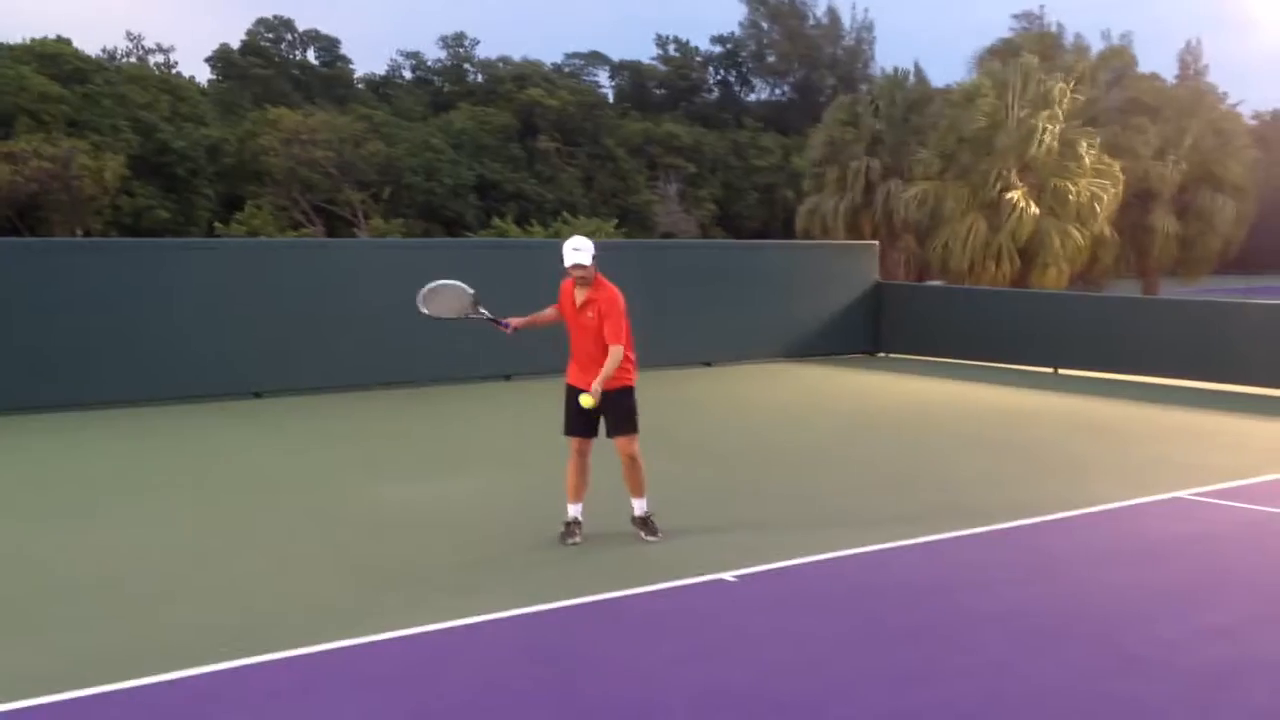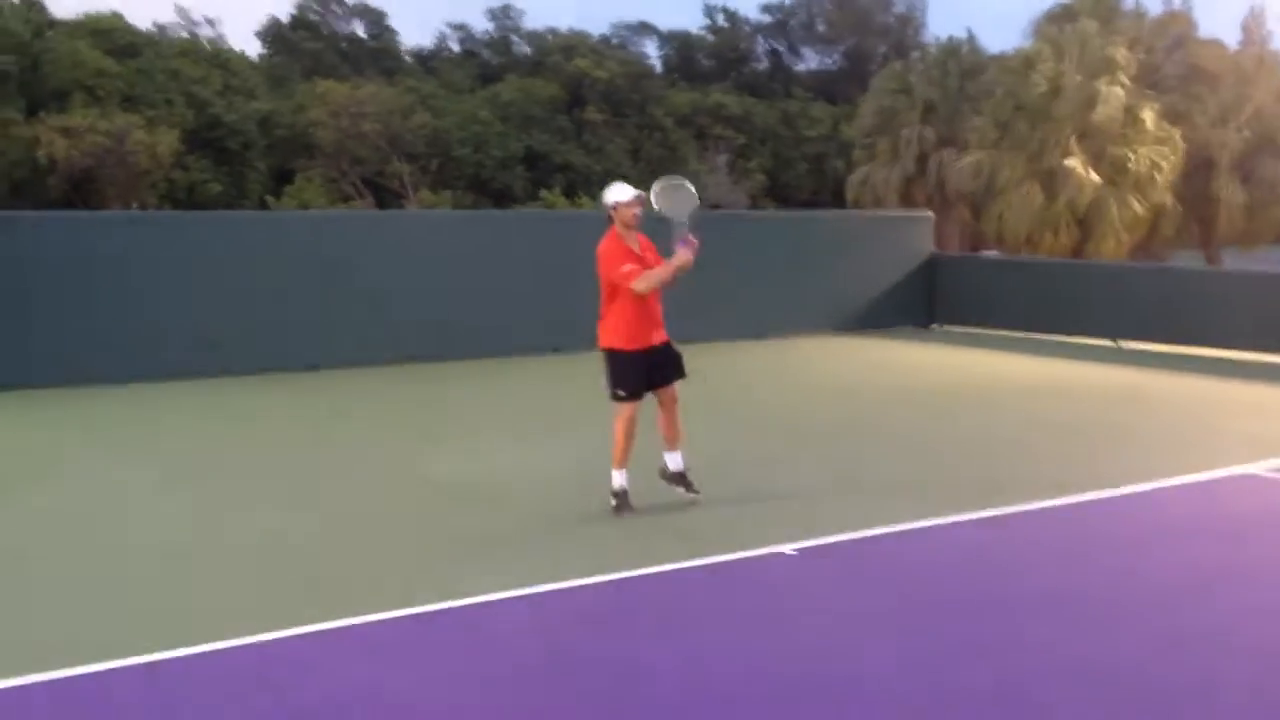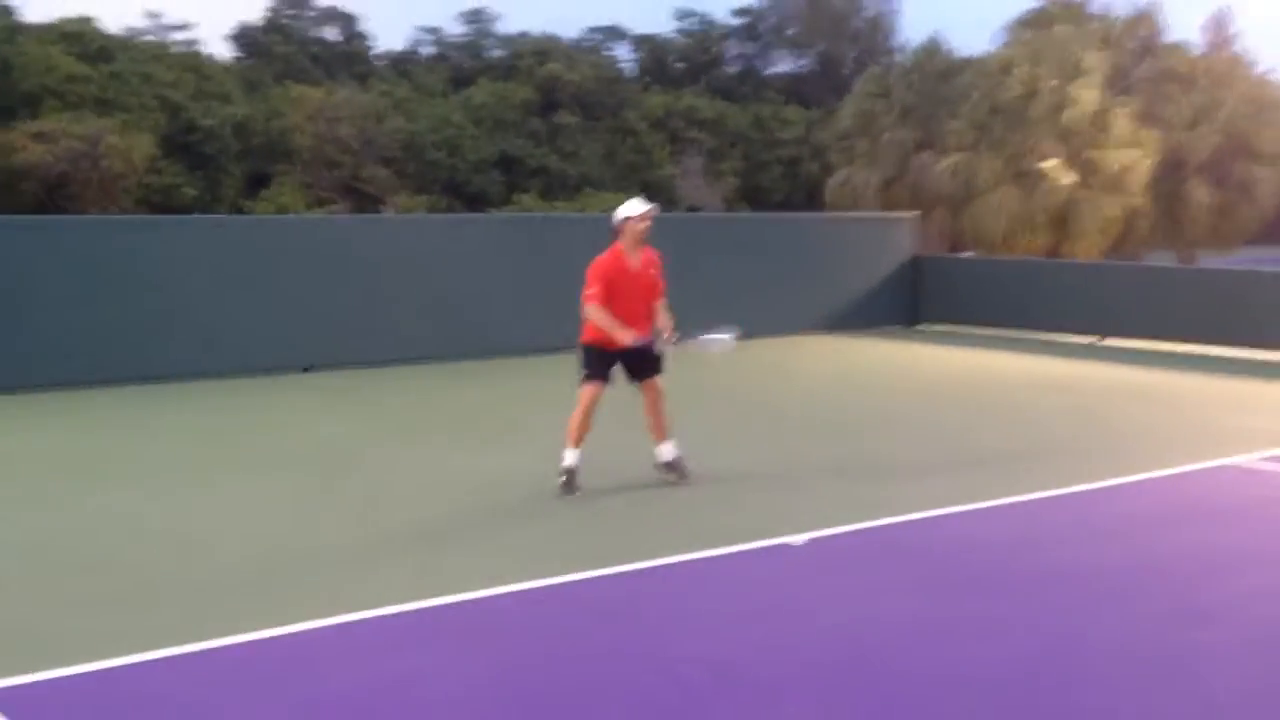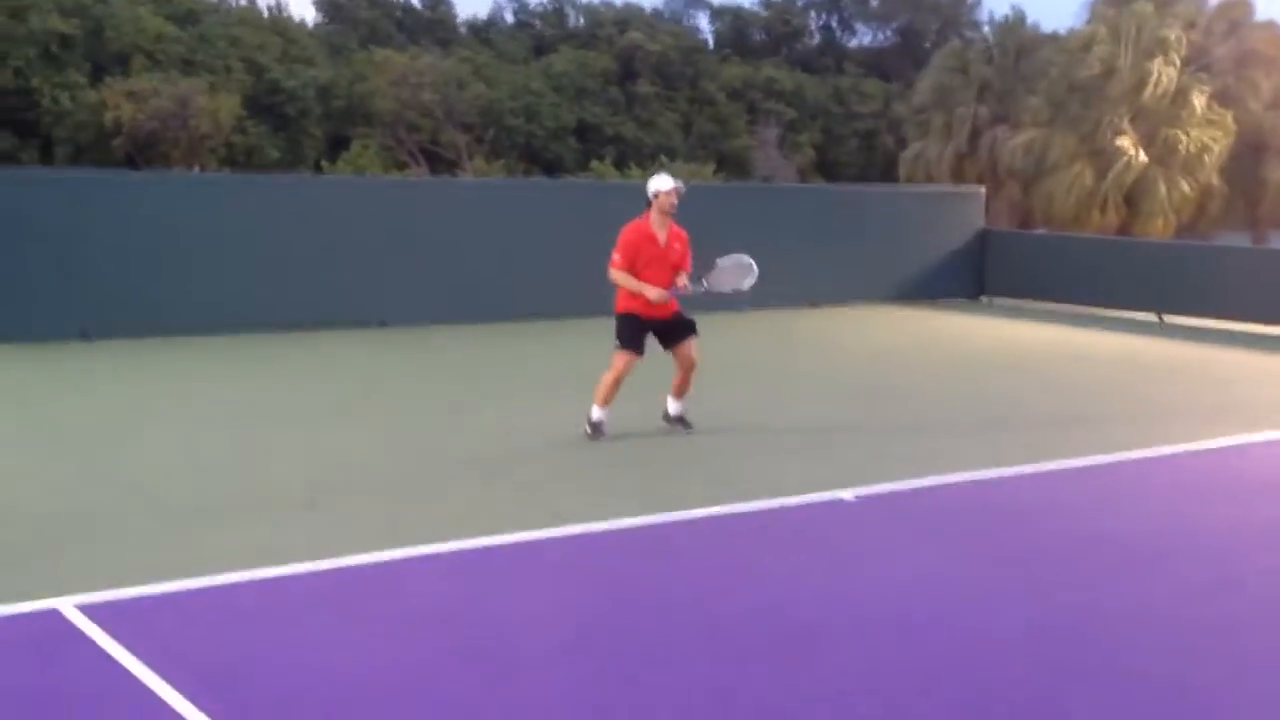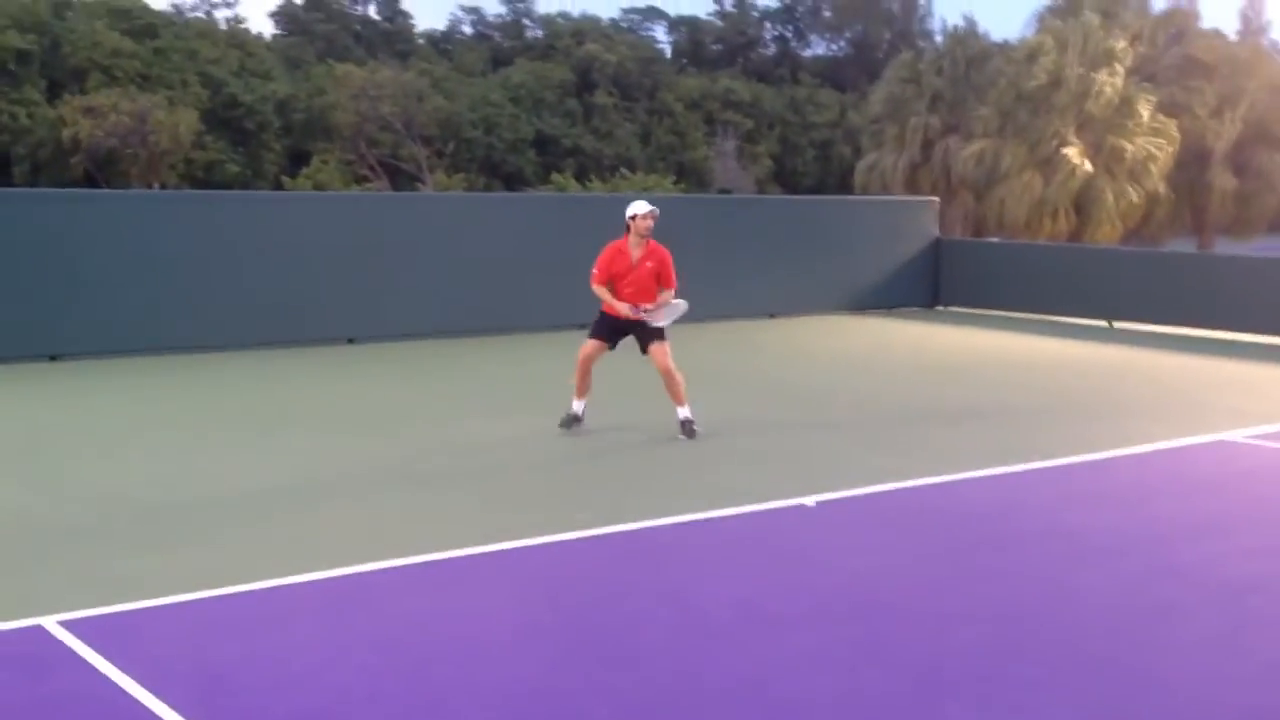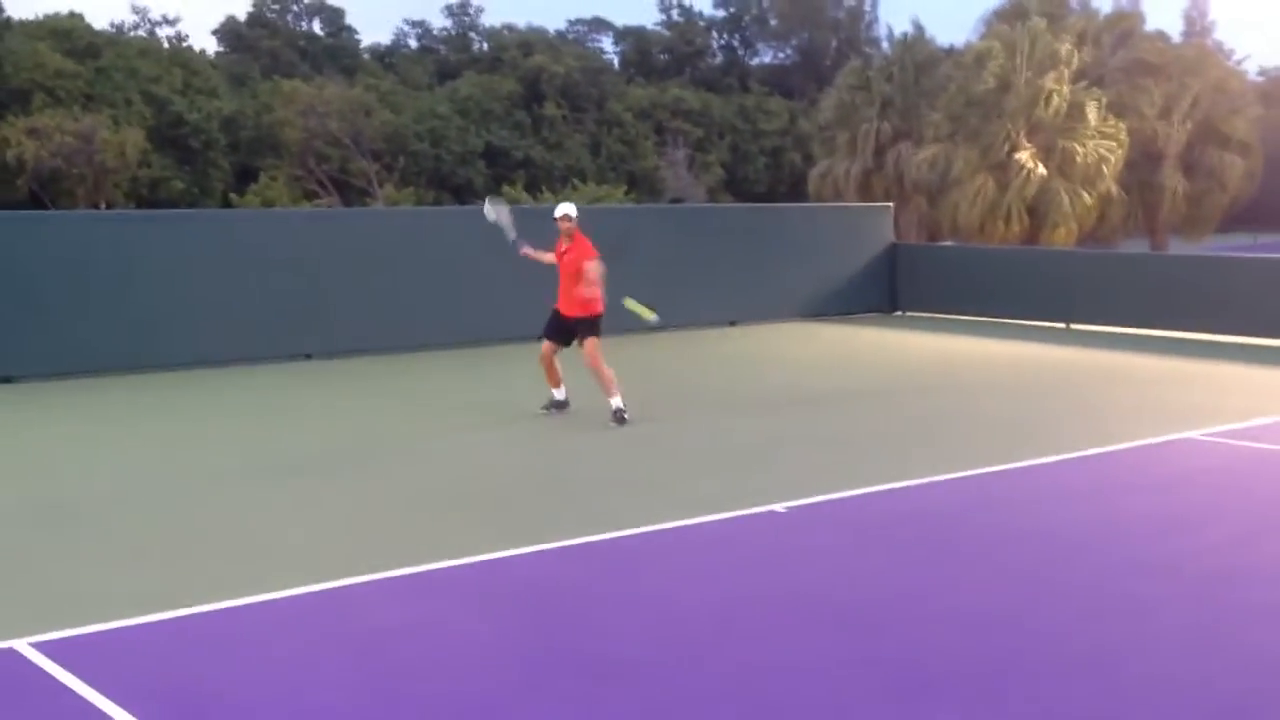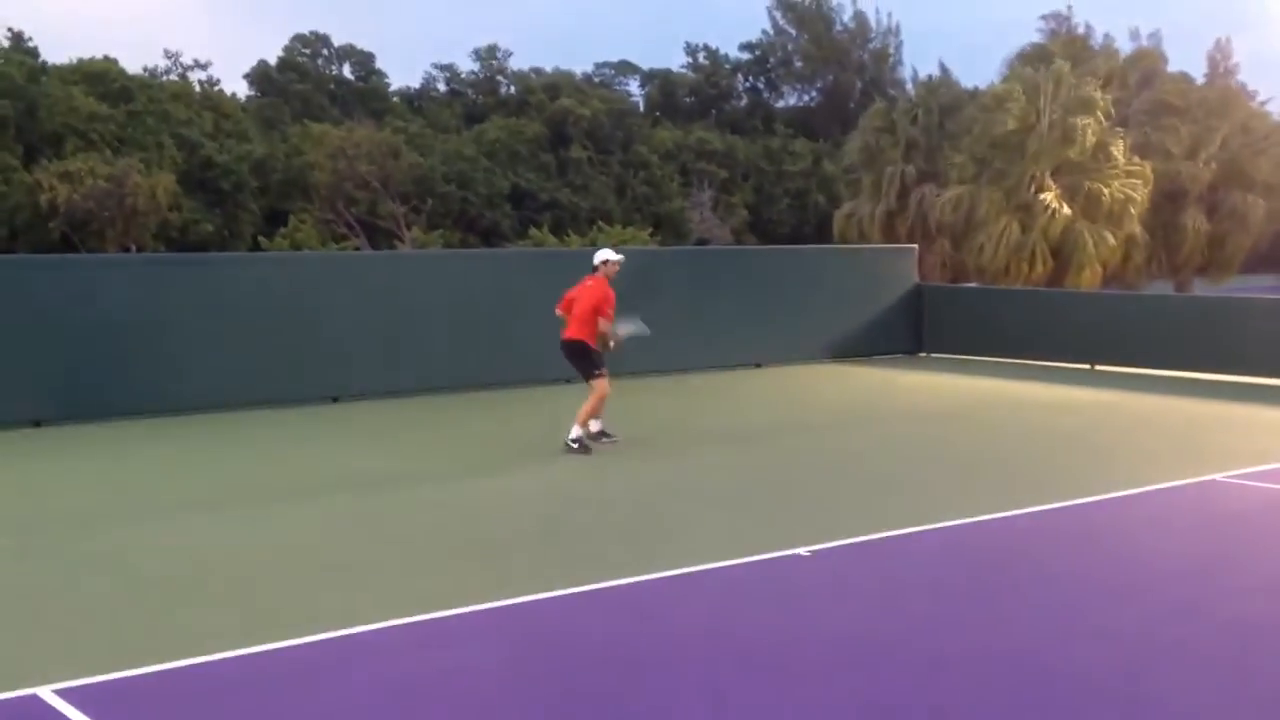
dt=0.7s
person 1, frame 1
left shoulder: (610, 297)
right shoulder: (566, 288)
left elbow: (619, 350)
left wrist: (601, 380)
right wrist: (526, 321)
left hip: (615, 384)
right hip: (578, 383)
left knee: (628, 451)
right knee: (578, 450)
left ankle: (641, 514)
right ankle: (573, 518)
person 1, frame 2
left shoulder: (643, 242)
right shoulder: (609, 249)
left elbow: (660, 276)
right elbow: (642, 286)
left wrist: (680, 258)
right wrist: (678, 263)
left hip: (655, 338)
right hip: (622, 344)
left knee: (669, 400)
right knee: (627, 413)
left ankle: (673, 468)
right ankle: (618, 486)
person 1, frame 3
left shoulder: (653, 261)
right shoulder: (604, 264)
left elbow: (657, 298)
right elbow: (589, 309)
left wrist: (663, 320)
right wrist: (617, 332)
left hip: (638, 340)
right hip: (601, 341)
left knee: (655, 396)
right knee: (588, 400)
left ankle: (668, 457)
right ankle: (569, 465)
person 1, frame 4
left shoulder: (681, 236)
right shoulder: (632, 233)
left elbow: (682, 271)
right elbow: (615, 273)
left wrist: (682, 281)
right wrist: (646, 290)
left hip: (667, 310)
right hip: (634, 310)
left knee: (689, 360)
right knee: (620, 368)
left ankle: (674, 411)
right ankle: (596, 417)
person 1, frame 5
left shoulder: (661, 254)
right shoulder: (611, 251)
left elbow: (670, 290)
right elbow: (598, 284)
left wrist: (652, 306)
right wrist: (617, 305)
right hip: (614, 313)
left knee: (665, 366)
right knee: (585, 356)
left ankle: (685, 416)
right ankle: (577, 410)
person 1, frame 6
left shoulder: (584, 246)
right shoulder: (561, 243)
left elbow: (595, 268)
left wrist: (592, 286)
right wrist: (533, 254)
left hip: (587, 312)
right hip: (563, 310)
left knee: (594, 360)
right knee: (546, 354)
left ankle: (618, 406)
right ankle: (559, 397)
person 1, frame 7
left shoulder: (585, 284)
right shoulder: (606, 291)
left elbow: (560, 311)
right elbow: (603, 327)
right wrist: (609, 341)
left hip: (576, 340)
right hip: (578, 344)
left knee: (602, 382)
right knee: (602, 391)
left ankle: (595, 429)
right ankle: (574, 438)
